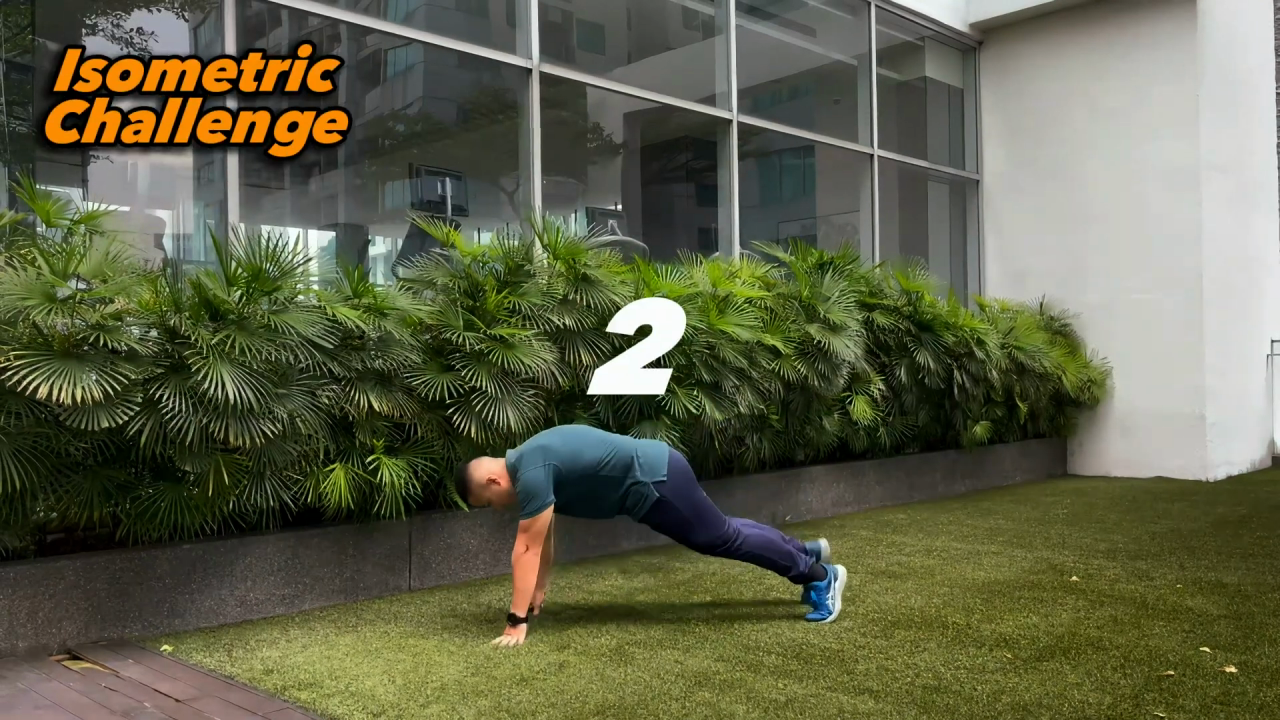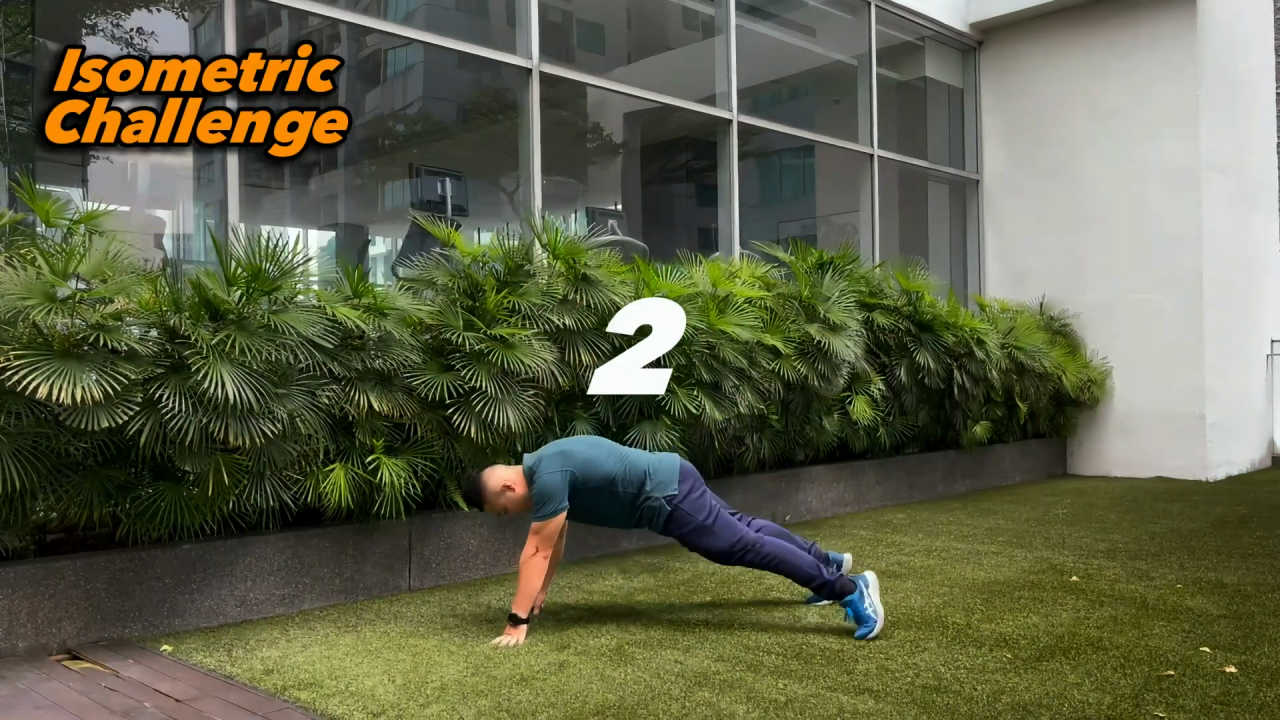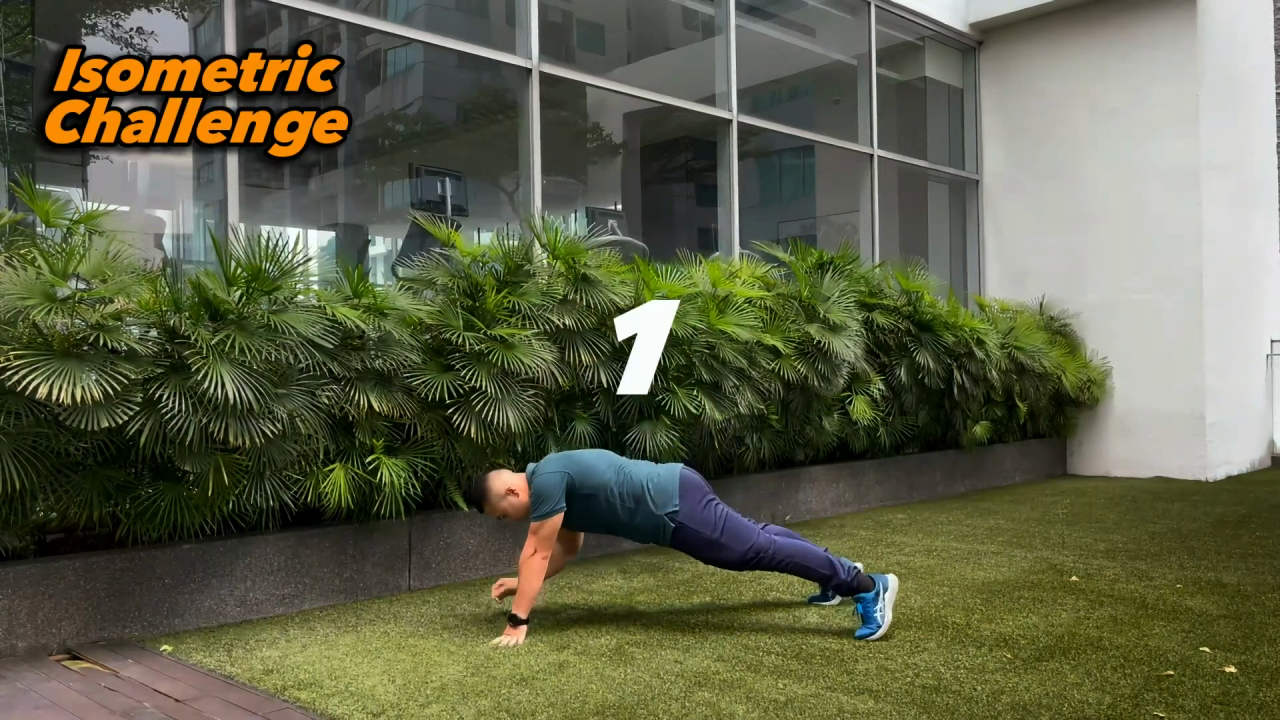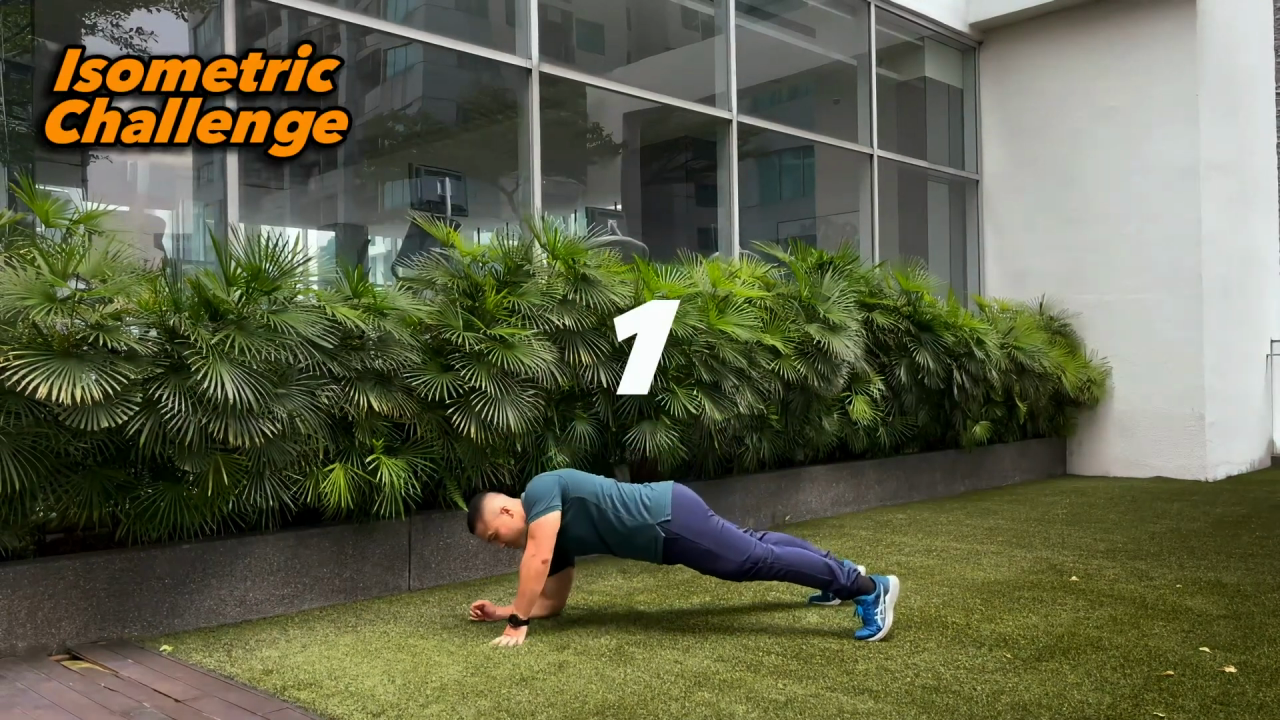
dt=0.4s
person 1, frame 1
left shoulder: (530, 475)
right shoulder: (530, 462)
left elbow: (527, 549)
right elbow: (543, 539)
left wrist: (517, 621)
right wrist: (539, 591)
left hip: (653, 479)
right hip: (651, 468)
left knee: (722, 539)
right knee: (714, 533)
left ankle: (819, 576)
right ankle: (807, 553)
person 1, frame 2
left shoulder: (547, 479)
right shoulder: (544, 467)
left elbow: (537, 552)
right elbow: (554, 541)
left wrist: (518, 621)
right wrist: (540, 592)
left hip: (666, 493)
right hip: (667, 480)
left knee: (743, 547)
right knee: (740, 529)
left ankle: (849, 590)
right ankle: (828, 564)
person 1, frame 3
left shoulder: (546, 481)
right shoulder: (555, 479)
left elbow: (536, 552)
right elbow: (567, 546)
left wrist: (518, 621)
right wrist: (523, 583)
left hip: (674, 509)
right hip: (674, 488)
left knee: (758, 550)
right knee: (754, 535)
left ankle: (867, 587)
right ankle: (837, 569)
person 1, frame 4
left shoulder: (541, 490)
right shoulder: (558, 532)
left elbow: (536, 559)
right elbow: (553, 600)
left wrist: (517, 623)
right wrist: (503, 610)
left hip: (669, 520)
right hip: (667, 519)
left knee: (757, 561)
right knee: (753, 544)
left ankle: (868, 589)
right ankle: (839, 568)
